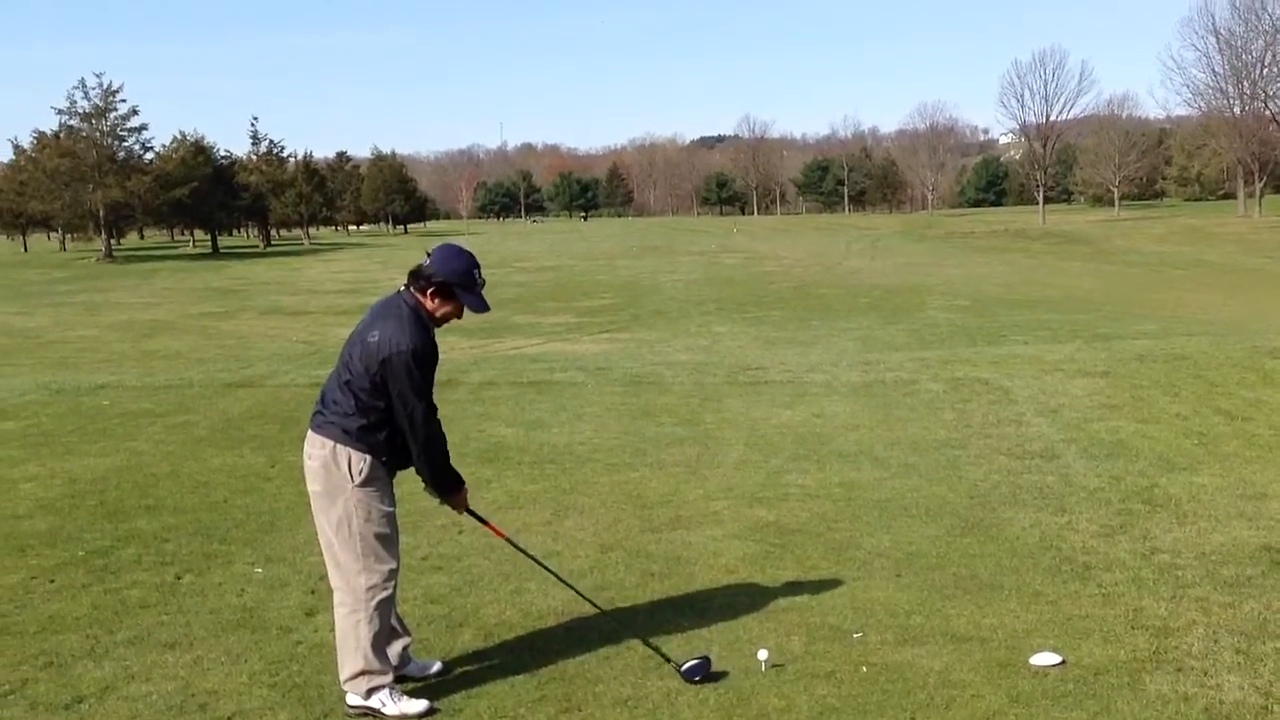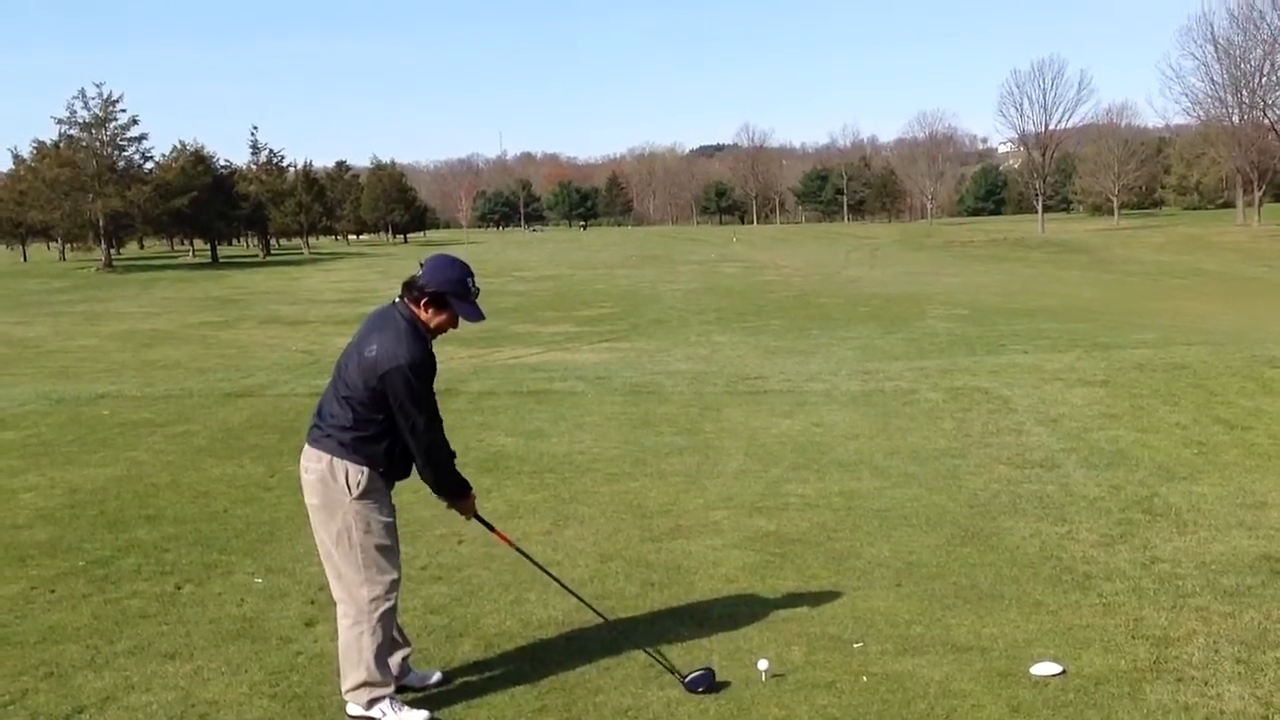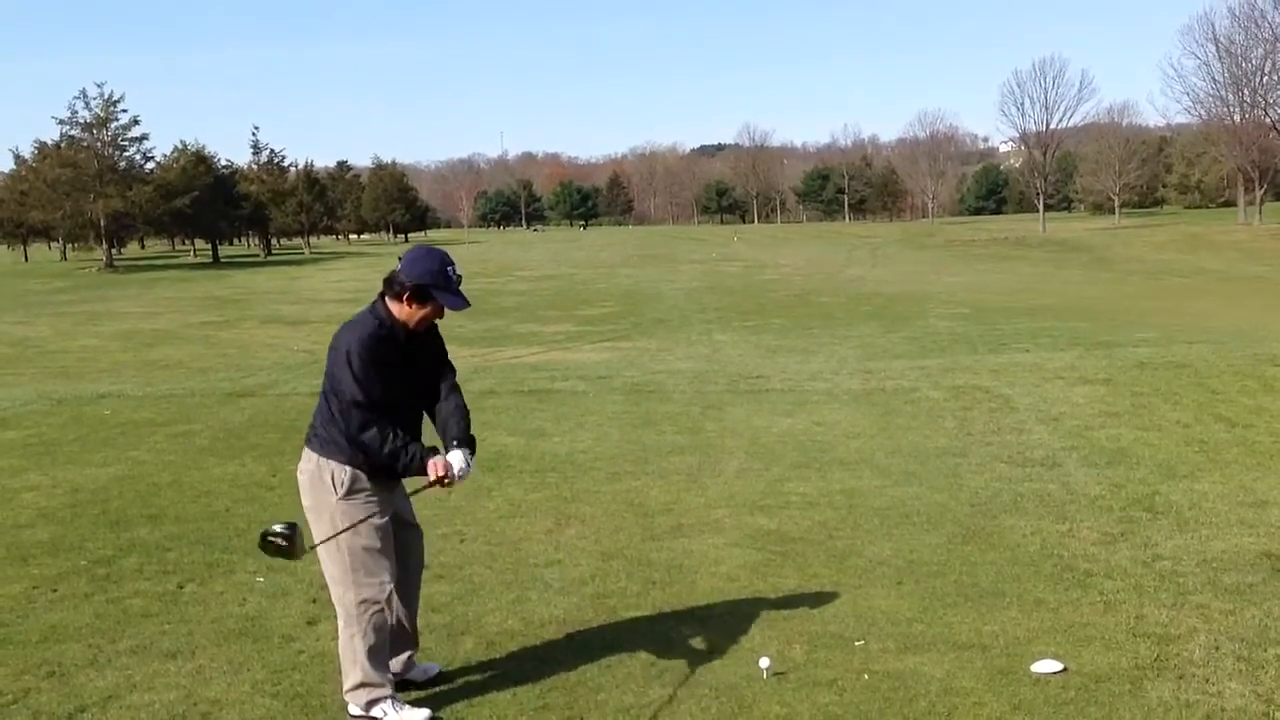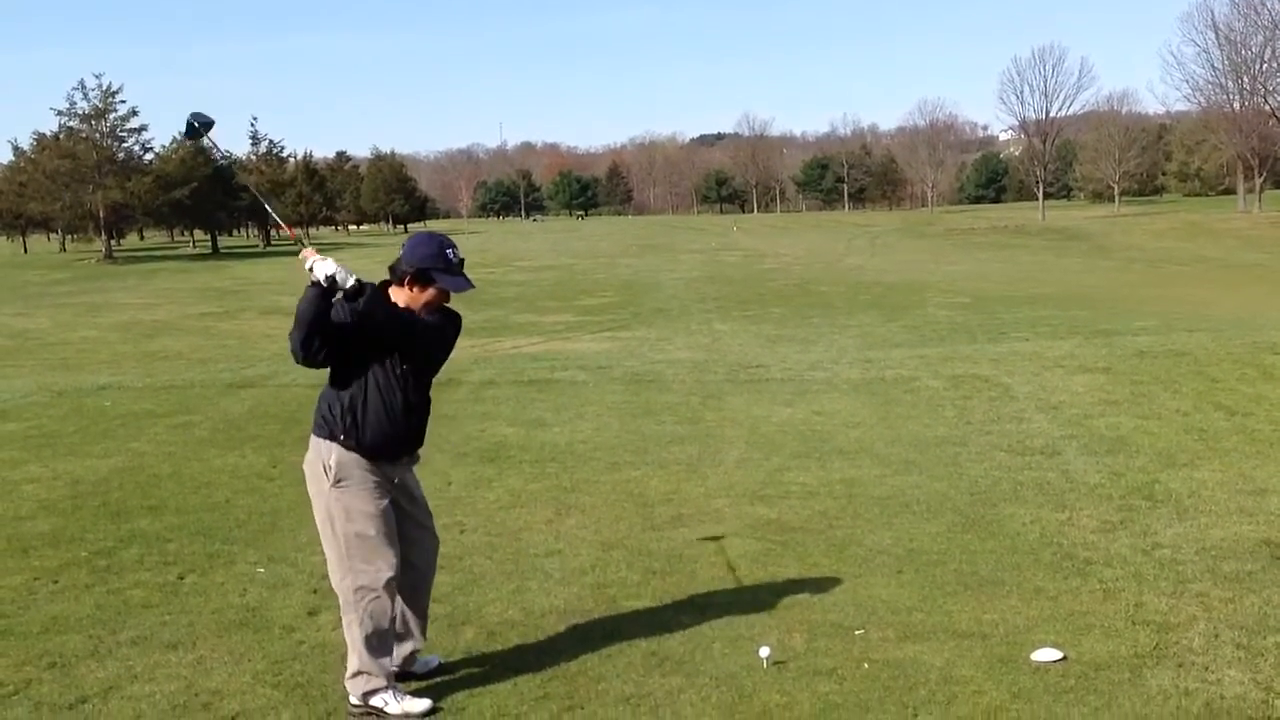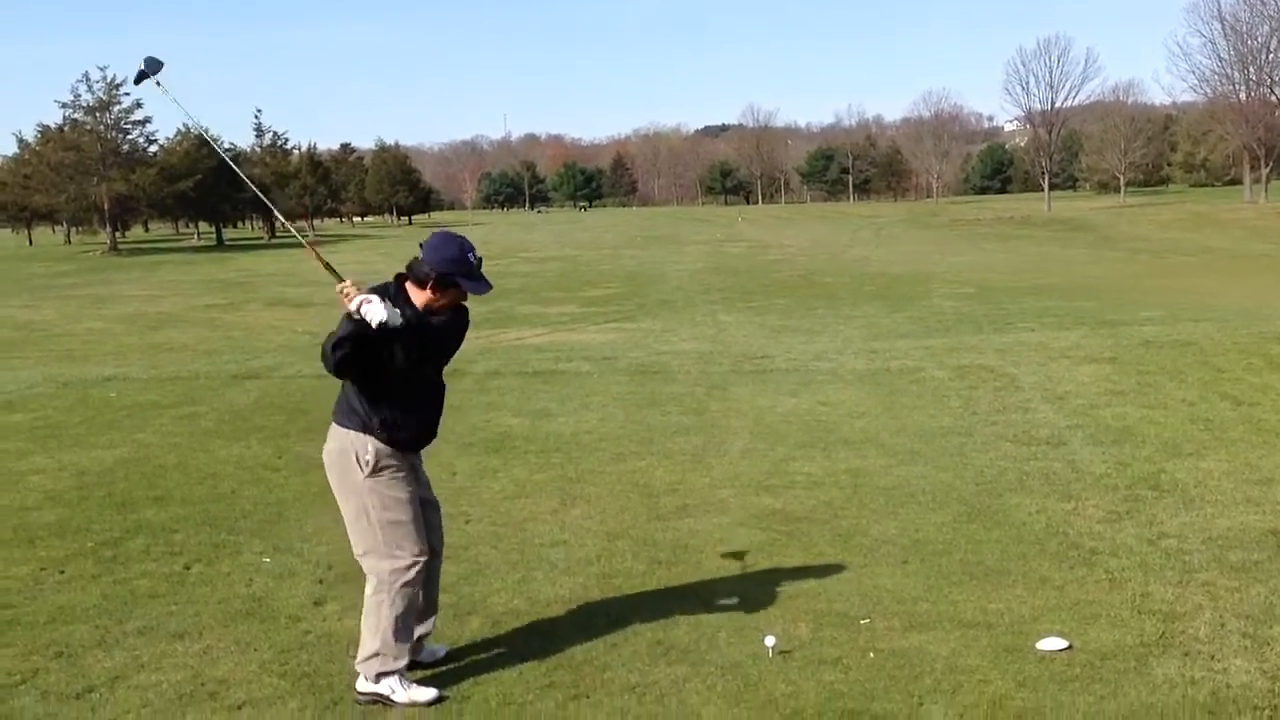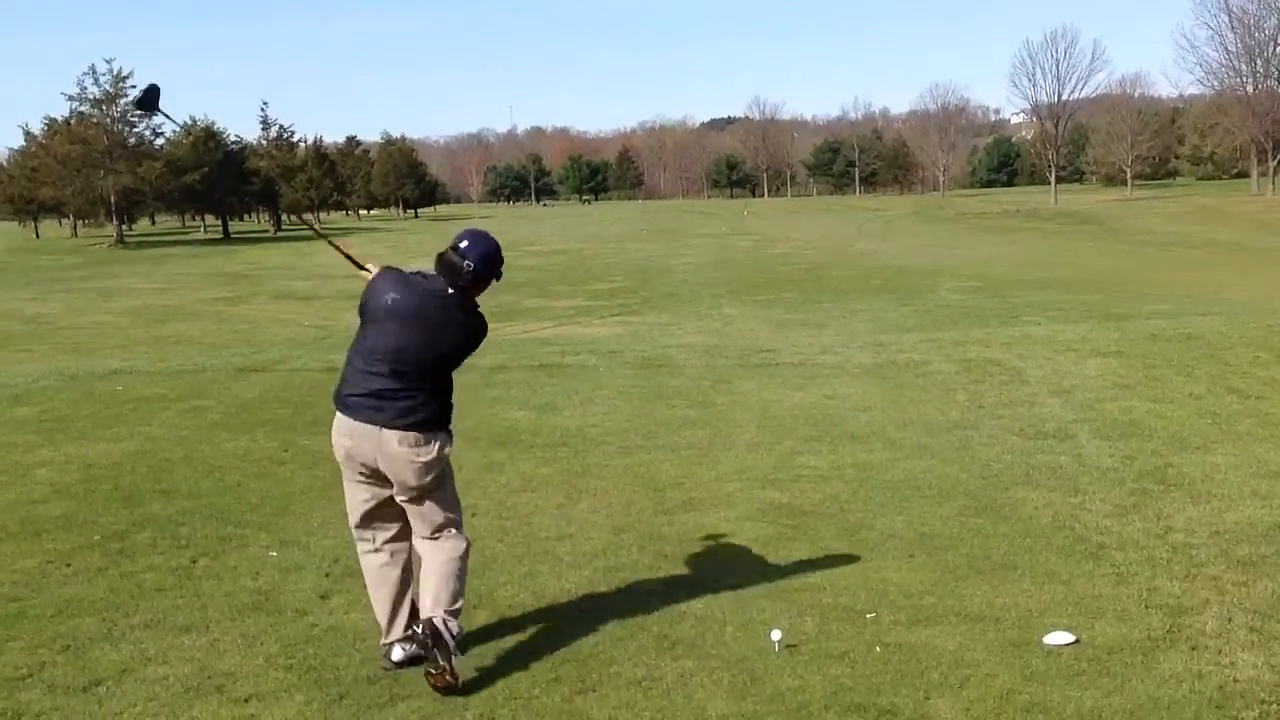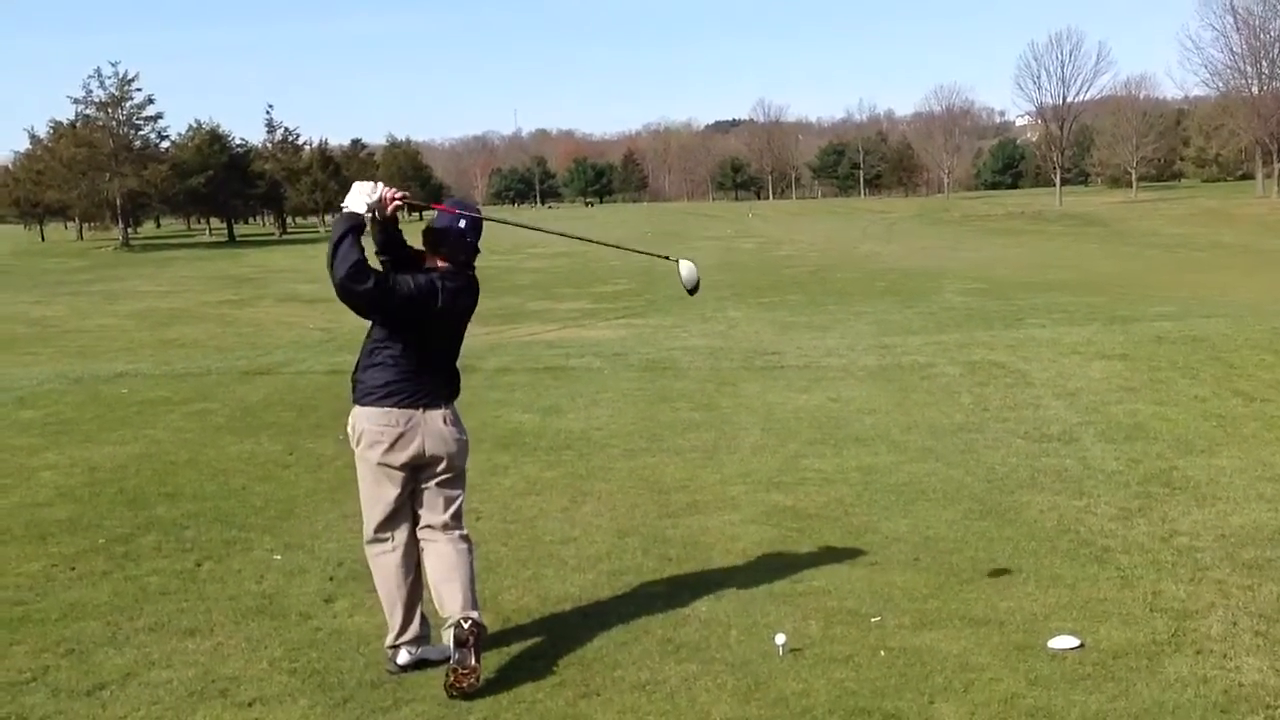
dt=0.4s
person 1, frame 1
left shoulder: (396, 309)
right shoulder: (405, 341)
left elbow: (412, 417)
right elbow: (419, 423)
left wrist: (439, 477)
right wrist: (448, 485)
left hip: (350, 450)
right hip: (347, 458)
left knee: (378, 565)
right knee: (366, 572)
left ankle: (391, 656)
person 1, frame 2
left shoulder: (392, 321)
right shoulder: (402, 355)
left elbow: (422, 422)
right elbow: (422, 435)
left wrist: (449, 481)
right wrist: (456, 489)
left hip: (354, 465)
right hip: (345, 472)
left knee: (381, 576)
right knee: (368, 585)
left ankle: (391, 666)
person 1, frame 3
left shoulder: (422, 337)
right shoulder: (360, 339)
left elbow: (446, 394)
right elbow: (364, 427)
left wrist: (458, 448)
right wrist: (421, 458)
left hip: (381, 473)
right hip: (341, 474)
left knee: (404, 566)
right knee: (367, 586)
left ankle: (396, 662)
person 1, frame 4
left shoulder: (442, 324)
right shoulder: (352, 309)
left elbow: (398, 328)
right elbow: (307, 351)
left wrist: (349, 285)
right wrist: (320, 286)
left hip: (397, 461)
right hip: (344, 460)
left knee: (418, 555)
right knee: (370, 574)
left ankle: (399, 654)
person 1, frame 5
left shoulder: (451, 319)
right shoulder: (378, 303)
left elbow: (433, 346)
right elbow: (338, 362)
left wrist: (389, 317)
right wrist: (357, 318)
left hip: (396, 447)
right hip: (364, 449)
left knee: (425, 544)
right knee: (396, 558)
left ankle: (406, 641)
right ankle: (378, 674)
person 1, frame 6
left shoulder: (389, 287)
right shoulder: (471, 325)
left elbow: (382, 286)
left hip: (352, 428)
right hip: (413, 440)
left knee: (378, 537)
right knee: (441, 532)
left ankle: (399, 640)
right ankle: (436, 623)
person 1, frame 7
left shoulder: (418, 292)
right shoulder: (462, 286)
left elbow: (350, 279)
right elbow: (400, 262)
left wrist: (354, 212)
right wrist: (383, 221)
left hip: (381, 422)
right hip: (438, 421)
left knee: (388, 535)
right knee: (443, 528)
left ankle: (406, 643)
right ankle: (462, 621)
